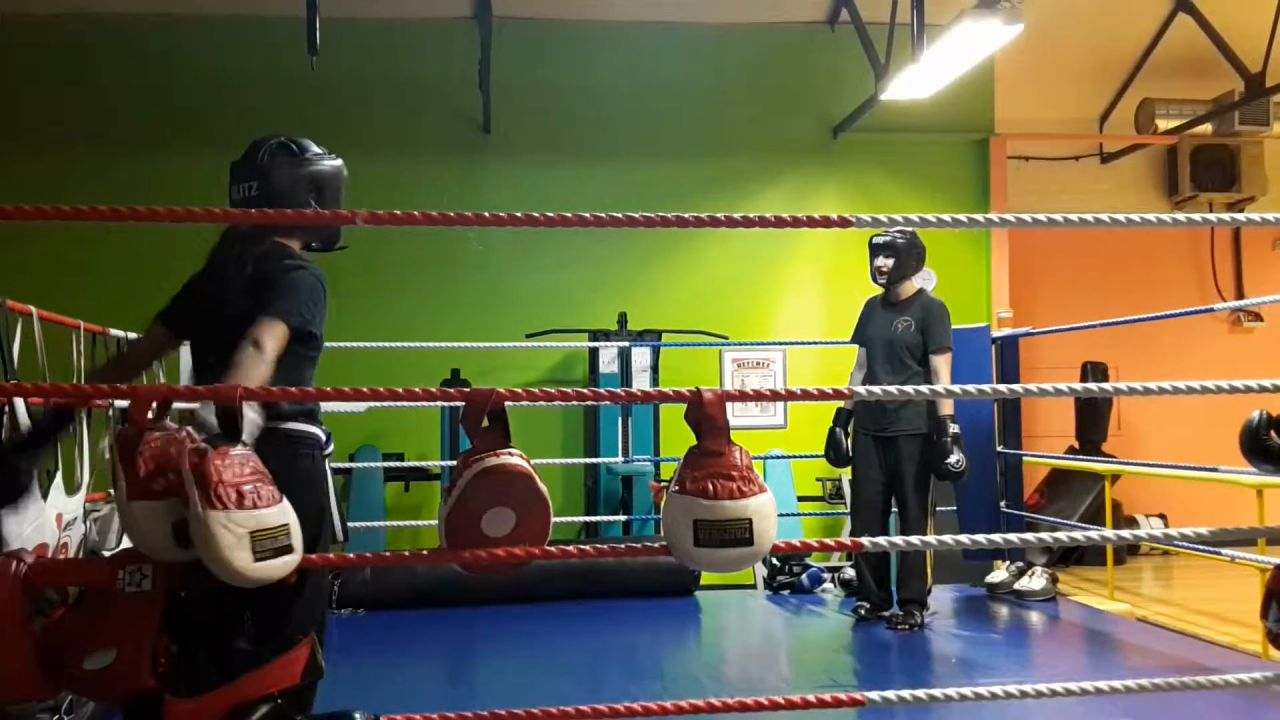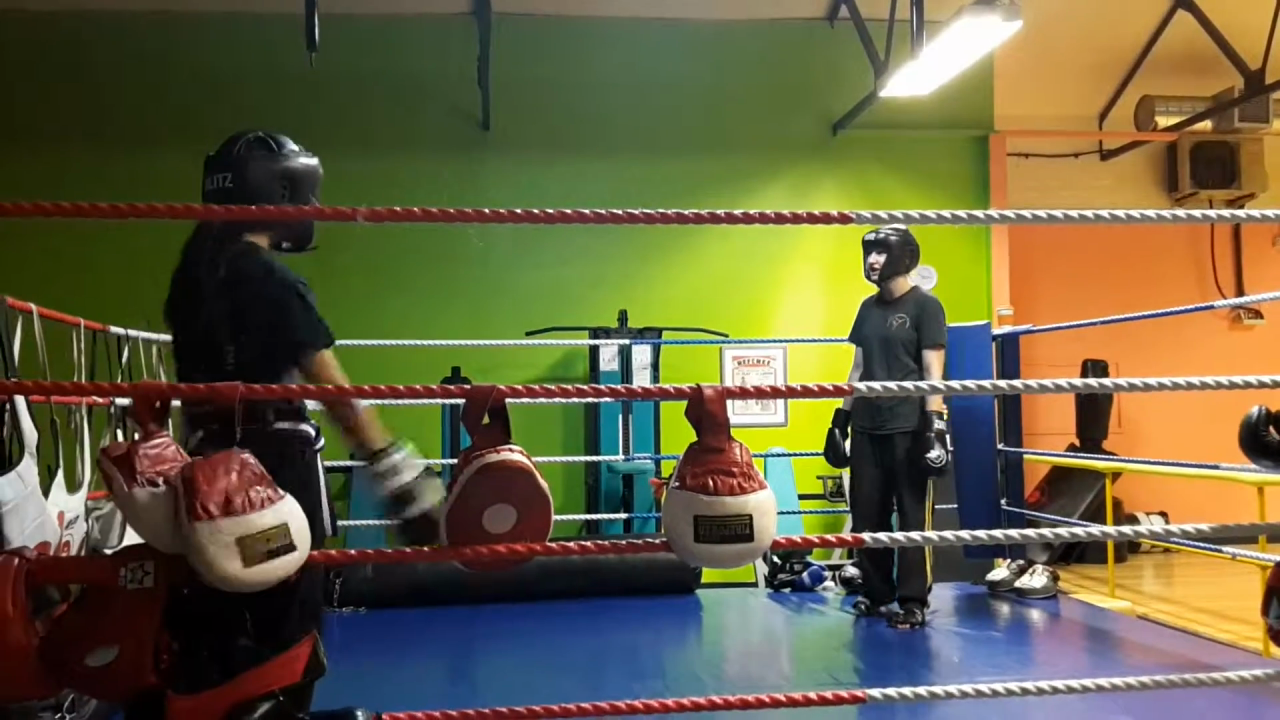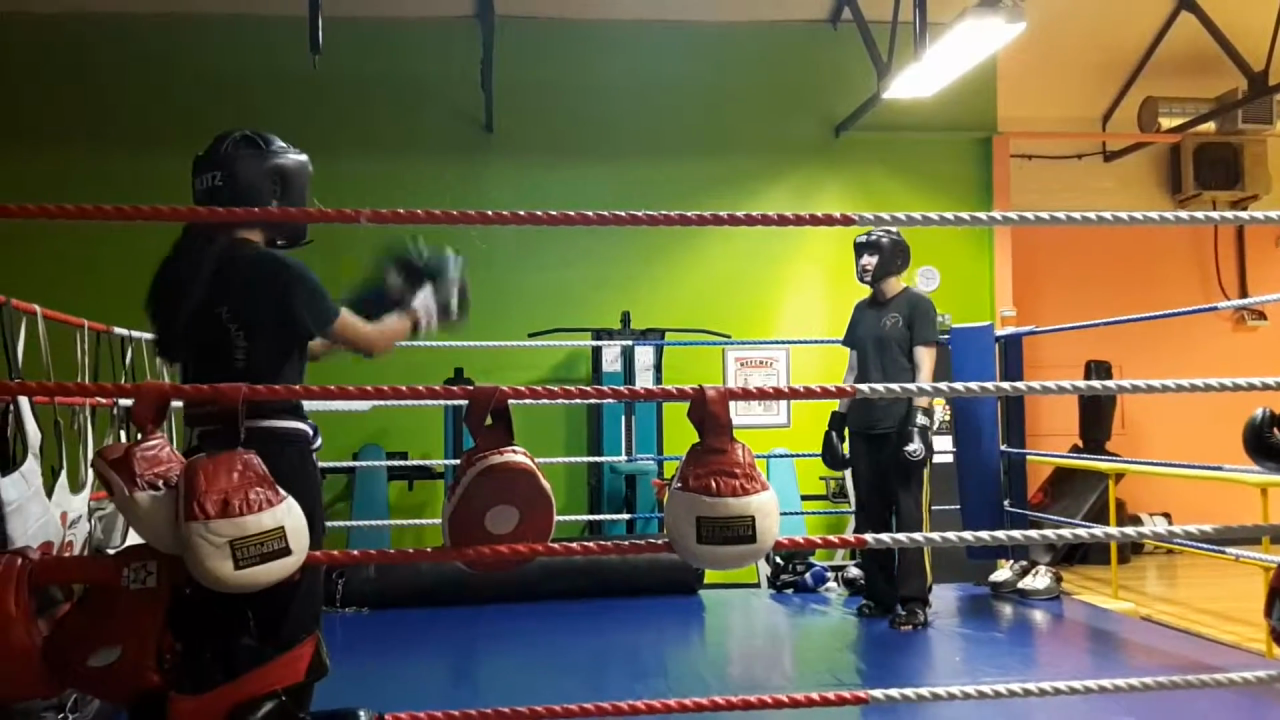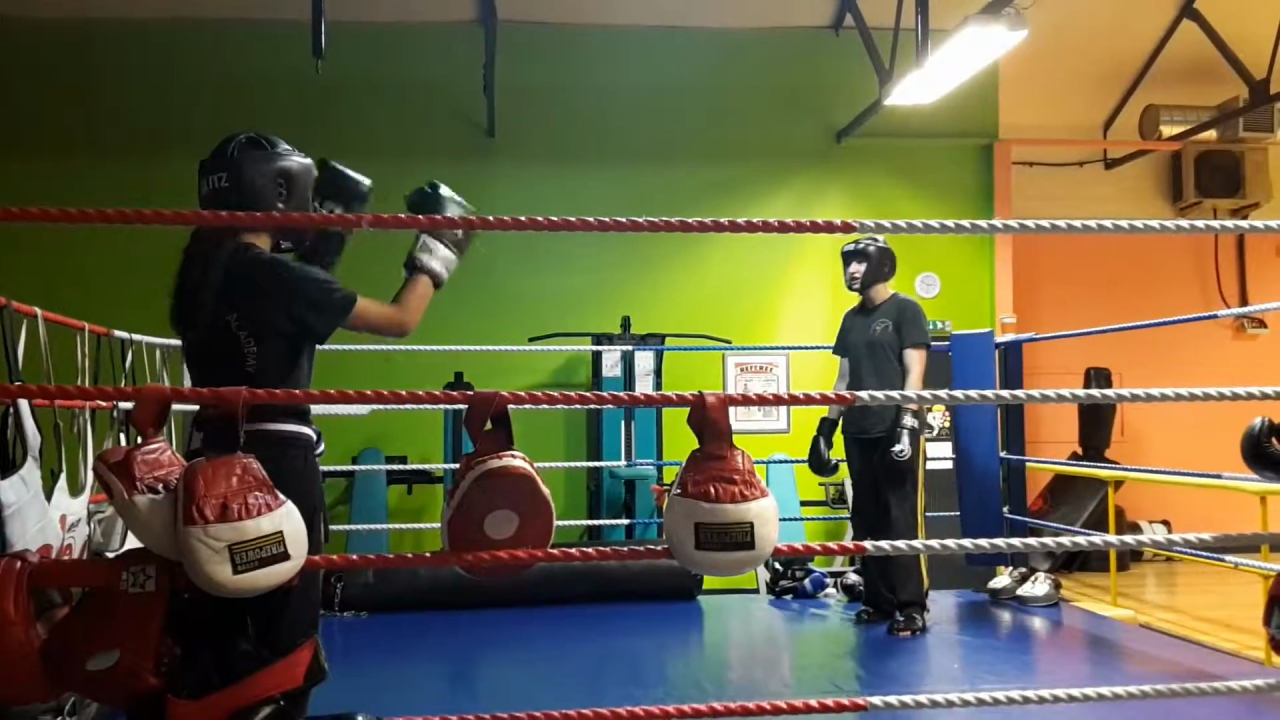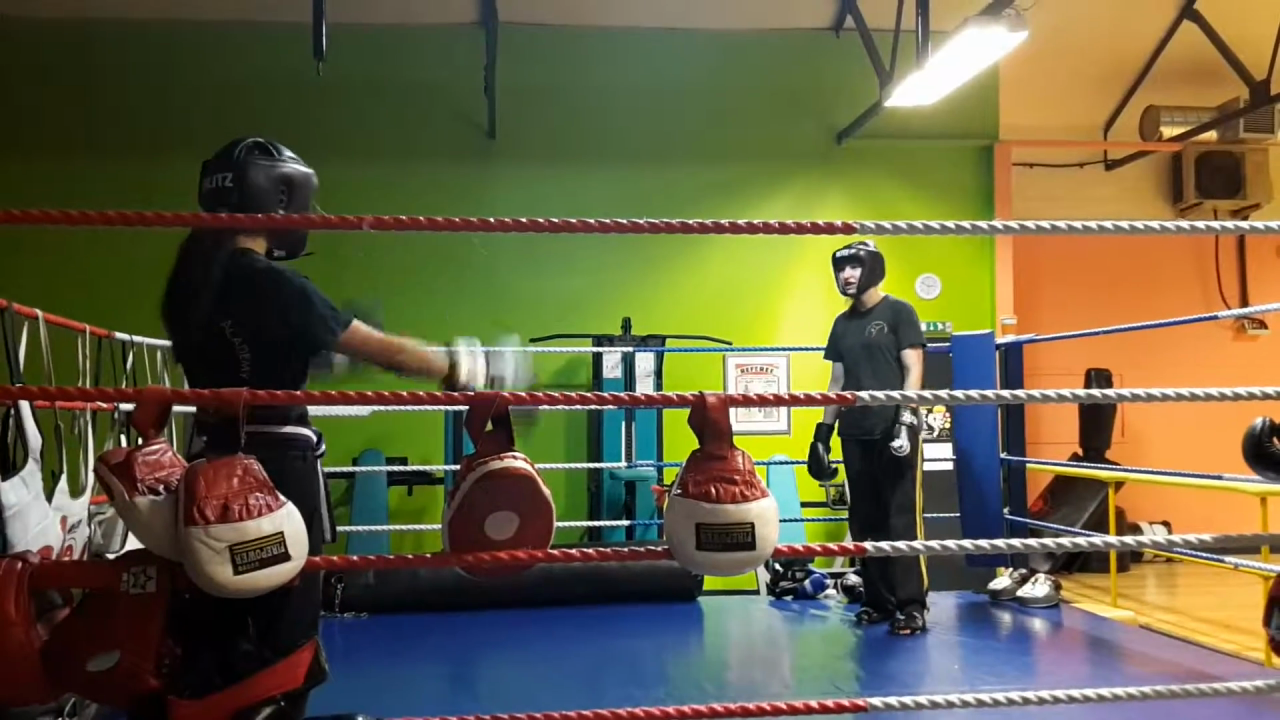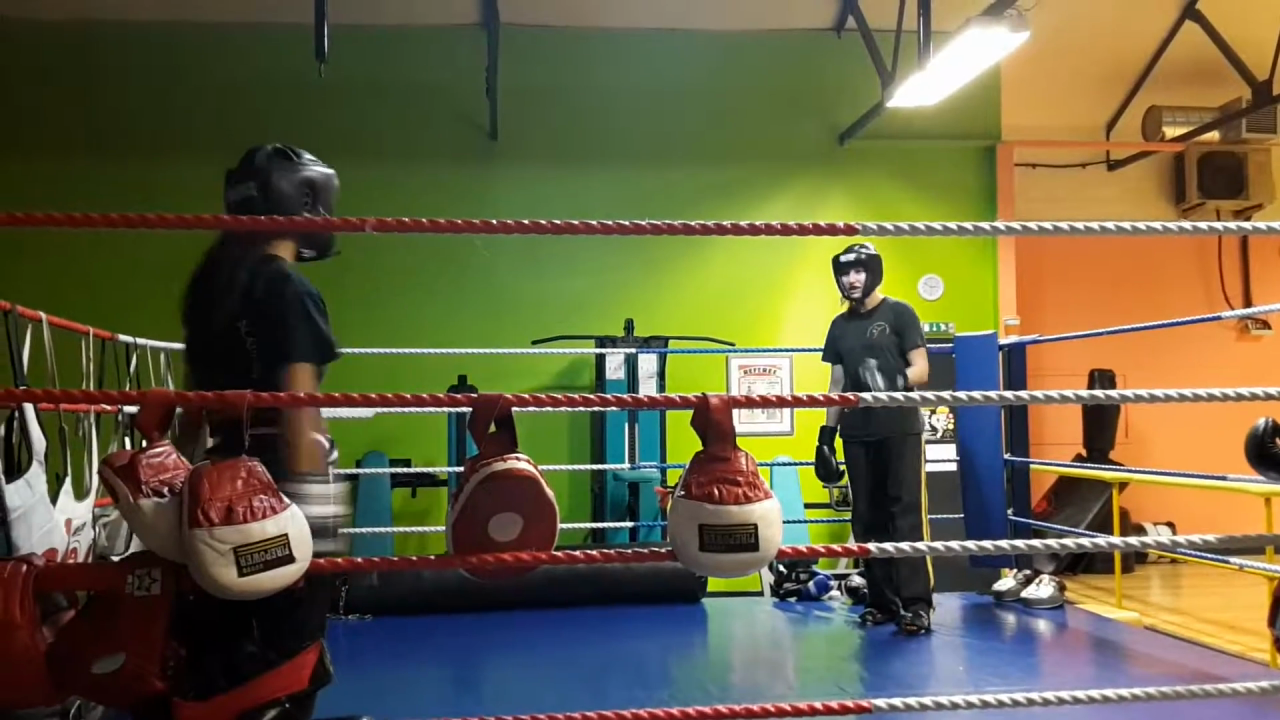
dt=0.2s
person 1, frame 1
left shoulder: (218, 274)
right shoulder: (299, 277)
left elbow: (137, 356)
right elbow: (258, 351)
left wrist: (53, 419)
right wrist: (231, 424)
right hip: (286, 459)
left knee: (213, 624)
right knee: (289, 626)
person 1, frame 2
left shoulder: (195, 278)
right shoulder: (272, 281)
right elbow: (335, 392)
right wrist: (407, 478)
left hip: (212, 459)
right hip: (271, 461)
left knee: (216, 625)
right knee: (282, 625)
person 1, frame 3
left shoulder: (190, 274)
right shoulder: (273, 271)
right elbow: (366, 338)
left wrist: (375, 301)
right wrist: (425, 305)
left hip: (209, 458)
right hip: (274, 460)
left knee: (211, 618)
right knee: (284, 621)
person 1, frame 4
left shoulder: (205, 274)
right shoulder: (276, 277)
right elbow: (399, 319)
left wrist: (324, 234)
right wrist: (436, 249)
left hip: (215, 459)
right hip: (277, 461)
left knee: (211, 619)
right knee: (281, 624)
person 1, frame 5
left shoulder: (196, 279)
right shoulder: (273, 284)
right elbow: (385, 350)
left wrist: (332, 351)
right wrist: (469, 369)
left hip: (216, 463)
right hip: (277, 463)
left knee: (213, 621)
right knee: (282, 626)
person 1, frame 6
left shoulder: (216, 283)
right shoulder: (289, 292)
left elbow: (197, 396)
right elbow: (298, 409)
right wrist: (312, 509)
left hip: (229, 465)
right hip: (281, 469)
left knee: (223, 628)
right knee: (293, 632)
person 2, frame 1
left shoulder: (930, 309)
right shoulder: (872, 308)
left elbow: (940, 375)
left wrist: (948, 432)
right wrist: (841, 419)
left hip: (912, 430)
right hip: (869, 428)
left knee: (914, 518)
right knee: (866, 515)
left ankle: (913, 603)
right ankle: (872, 598)
person 2, frame 2
left shoulder: (925, 306)
right shoulder: (868, 307)
left elbow: (933, 371)
left wrist: (935, 427)
right wrist: (841, 419)
left hip: (907, 427)
right hip: (866, 427)
left knee: (912, 515)
right knee: (865, 514)
left ankle: (912, 601)
right ankle: (876, 593)
person 2, frame 3
left shoulder: (917, 305)
right shoulder: (862, 309)
left elbow: (924, 369)
left wrist: (919, 422)
right wrist: (837, 421)
left hip: (900, 426)
right hip: (864, 427)
left knee: (909, 514)
right knee: (869, 515)
left ankle: (914, 602)
right ankle: (880, 594)
person 2, frame 4
left shoulder: (906, 310)
right shoulder: (851, 318)
left elbow: (915, 372)
left wrist: (907, 424)
right wrist: (825, 428)
left hip: (893, 430)
right hip: (858, 432)
left knee: (901, 519)
right knee: (866, 520)
left ankle: (911, 607)
right ankle: (878, 600)
person 2, frame 5
left shoulder: (898, 312)
right shoulder: (842, 323)
left elbow: (914, 371)
left wrist: (906, 421)
right wrist: (822, 433)
left hip: (893, 430)
right hip: (855, 433)
left knee: (901, 517)
right knee: (864, 519)
left ankle: (912, 605)
right ankle: (879, 600)
person 2, frame 6
left shoulder: (899, 313)
right shoulder: (839, 325)
left elbow: (921, 369)
left wrist: (892, 381)
right wrist: (826, 436)
left hip: (899, 428)
right hip: (857, 434)
left knee: (906, 514)
right knee: (867, 520)
left ankle: (917, 603)
right ankle: (882, 601)
